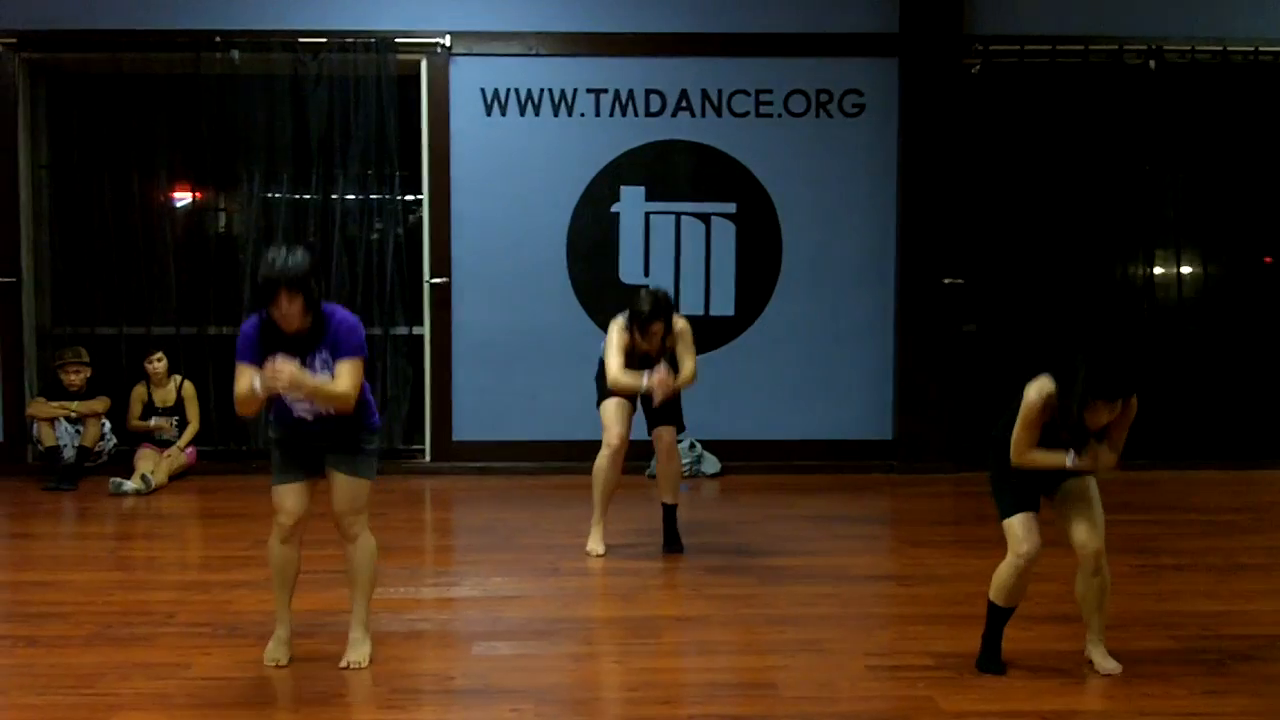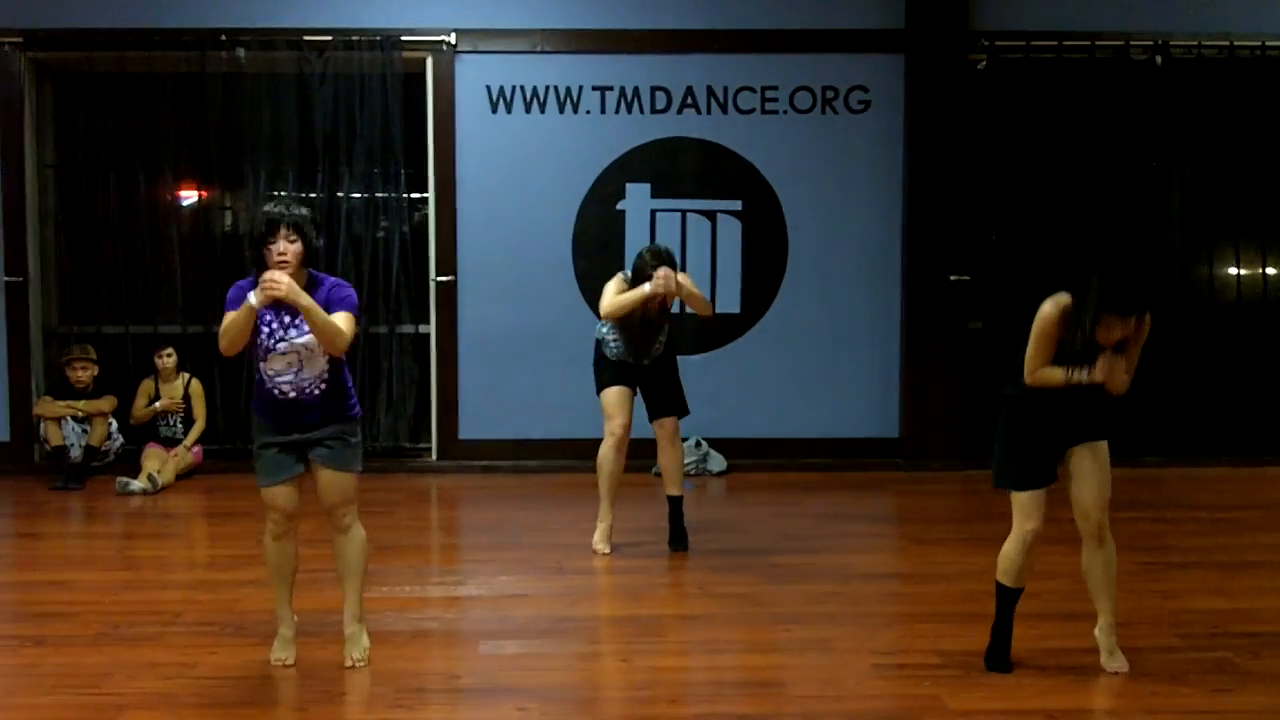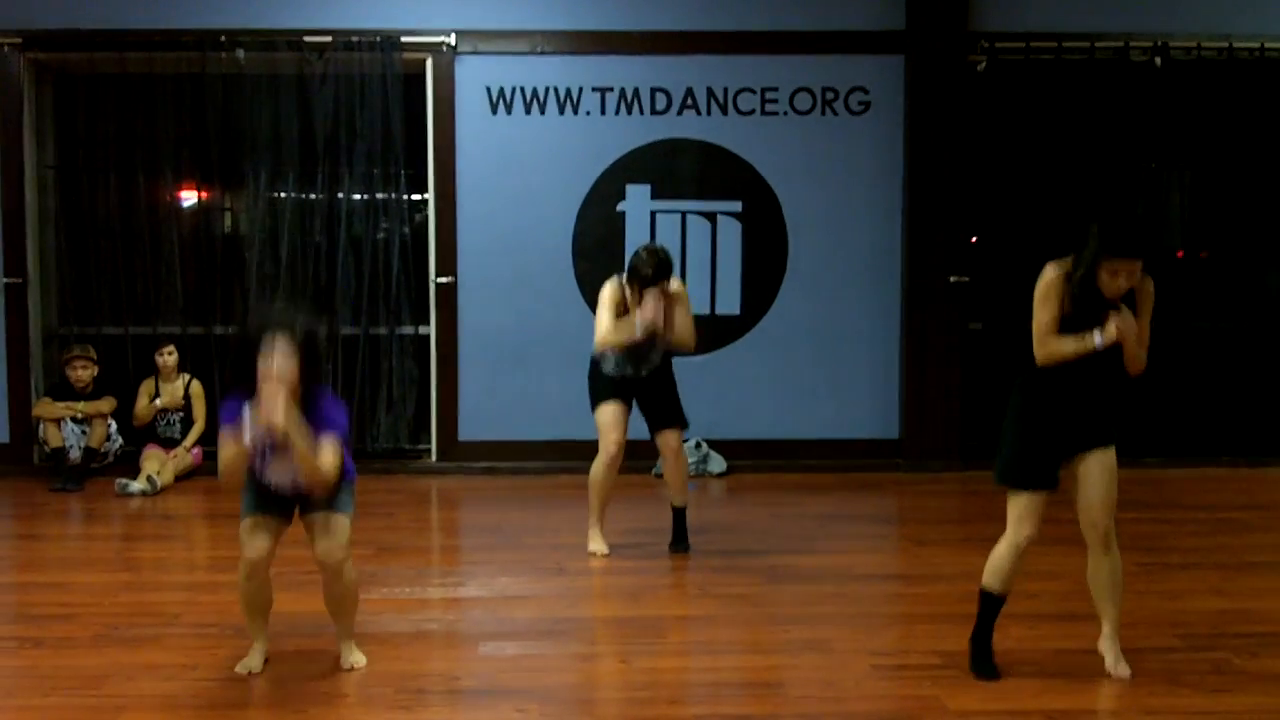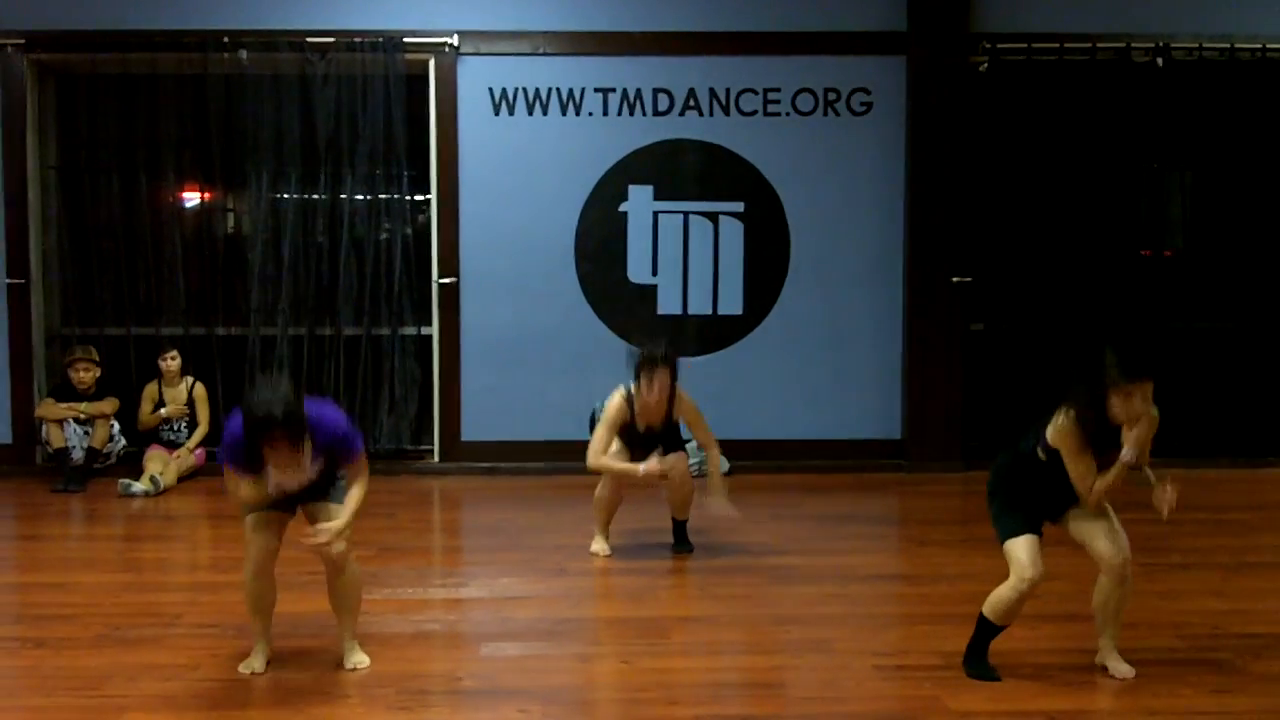
dt=0.3s
person 1, frame 1
left shoulder: (342, 325)
right shoulder: (256, 330)
left elbow: (346, 397)
right elbow: (242, 404)
left wrist: (301, 381)
right wrist: (263, 384)
left hip: (351, 434)
right hip: (293, 437)
left knee: (352, 525)
right knee: (286, 524)
left ankle: (360, 630)
right ankle: (282, 627)
person 1, frame 2
left shoulder: (334, 291)
right shoulder: (245, 290)
left elbow: (340, 343)
right elbow: (227, 346)
left wrist: (299, 297)
right wrist: (256, 301)
left hip: (333, 422)
right hip: (274, 426)
left knee: (342, 515)
right knee: (280, 519)
left ankle: (354, 623)
right ankle: (285, 624)
person 1, frame 3
left shoulder: (328, 409)
right shoulder: (239, 406)
left elbow: (323, 479)
right elbow: (228, 470)
left wrist: (291, 428)
right wrist: (250, 429)
left hip: (323, 486)
right hip: (268, 490)
left knee: (332, 560)
right knee: (253, 561)
left ankle: (347, 642)
right ankle: (258, 644)
person 1, frame 4
left shoulder: (330, 424)
right shoulder: (238, 432)
left elbow: (359, 476)
right elbow: (241, 495)
left wrist: (342, 522)
right wrist: (271, 482)
left hip: (326, 483)
right hip: (267, 494)
left knee: (336, 552)
right knee: (258, 559)
left ankle: (351, 641)
right ankle: (260, 644)
person 2, frame 1
left shoulder: (1126, 403)
right shoulder: (1042, 396)
left elbow: (1111, 455)
right elbow: (1019, 455)
left wrist: (1101, 459)
right wrist: (1075, 459)
left hip: (1070, 461)
right hip: (1017, 461)
left knee: (1092, 550)
right knee: (1025, 551)
left ankle: (1095, 643)
right ankle: (990, 644)
person 2, frame 2
left shoulder: (1138, 323)
right shoulder: (1056, 312)
left elbow: (1120, 384)
right elbow: (1033, 373)
left wrist: (1113, 376)
right wrist: (1088, 374)
left hip: (1085, 417)
right hip: (1029, 416)
left knee: (1096, 522)
right knee: (1028, 526)
left ankle: (1107, 629)
right ankle: (1000, 633)
person 2, frame 3
left shoulder: (1141, 290)
right shoulder: (1058, 278)
left elbow: (1133, 366)
right elbow: (1043, 351)
left wrist: (1131, 337)
right wrist: (1100, 336)
left hip: (1095, 417)
right hip: (1040, 413)
left knee: (1101, 531)
right knee: (1021, 533)
left ankle: (1109, 639)
right ankle: (980, 638)
person 2, frame 4
left shoulder: (1146, 417)
right shoulder: (1071, 424)
left elbow: (1140, 461)
right elbow: (1092, 498)
left wrist: (1158, 488)
right wrist: (1125, 453)
left hip: (1070, 488)
right hip: (1017, 488)
left knee: (1117, 559)
right knee: (1027, 575)
left ankle: (1107, 649)
right ankle: (976, 651)
person 3, frame 1
left shoulder: (678, 327)
right shoulder: (620, 328)
left elbow: (690, 372)
right elbow: (614, 379)
left wrist: (670, 385)
right wrist: (646, 382)
left hip: (659, 378)
right hip: (619, 378)
left knee: (668, 444)
right knee: (615, 441)
left ankle: (670, 526)
right ankle: (597, 528)
person 3, frame 2
left shoulder: (678, 281)
right shoulder: (619, 284)
left elbow: (706, 309)
right elbow: (606, 310)
left wrist: (677, 290)
right wrist: (648, 290)
left hip: (657, 358)
right hip: (615, 357)
left knee: (669, 432)
right knee: (617, 429)
left ankle: (676, 518)
right ankle: (604, 521)
person 3, frame 3
left shoulder: (675, 293)
right shoulder: (613, 290)
left elbow: (688, 341)
right elbow: (601, 340)
left wrist: (663, 323)
right wrist: (639, 324)
left hip: (655, 373)
right hip: (611, 373)
left knee: (673, 446)
right knee: (612, 446)
left ankle: (680, 531)
right ankle: (595, 530)
person 3, frame 4
left shoulder: (680, 402)
right shoulder: (620, 401)
left elbow: (710, 445)
right elbow: (594, 460)
left wrist: (718, 491)
right wrist: (640, 469)
right hip: (618, 430)
left knee: (681, 472)
right knee: (615, 474)
left ankle: (680, 532)
right ankle: (600, 534)
